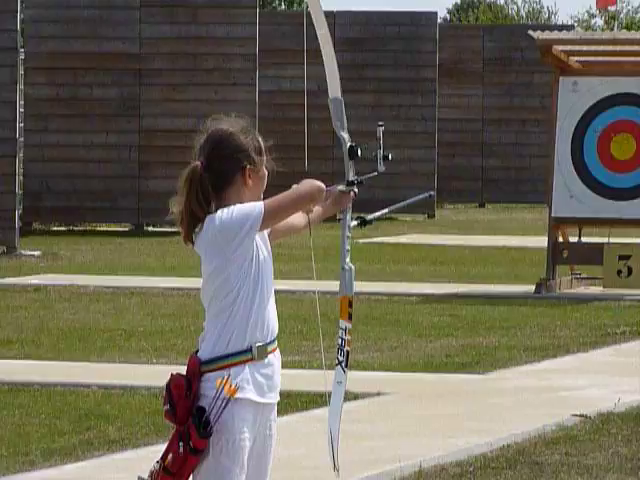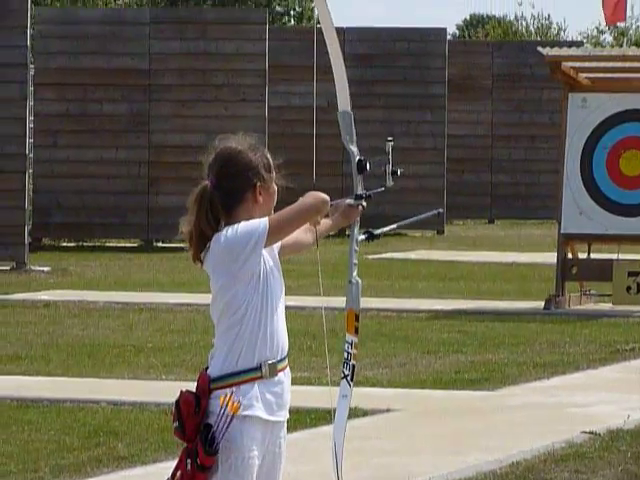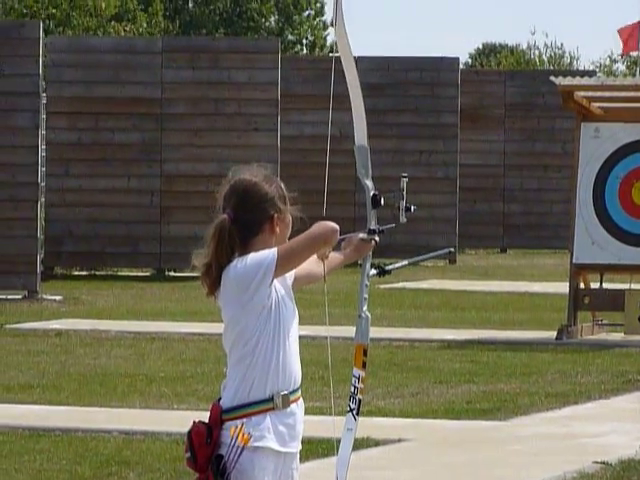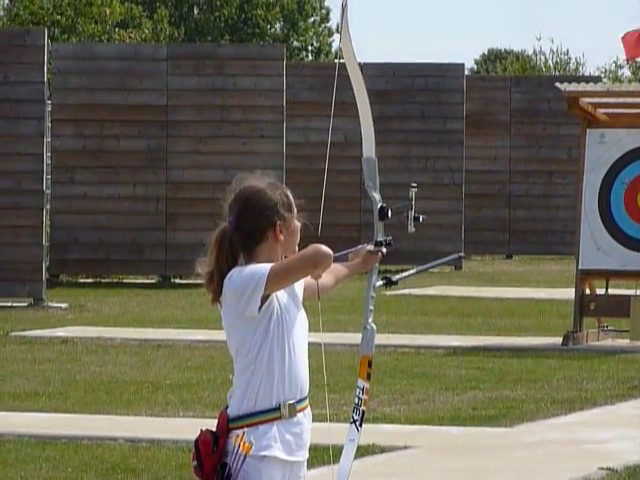
dt=0.5s
person 1, frame 1
left shoulder: (246, 224)
right shoulder: (226, 225)
left elbow: (293, 221)
right elbow: (312, 191)
left wrist: (328, 208)
right wrist: (314, 198)
left hip: (259, 373)
right hip: (230, 380)
person 1, frame 2
left shoulder: (258, 242)
right shoulder: (232, 243)
left elbow: (303, 235)
right elbow: (317, 202)
left wrist: (336, 221)
right wrist: (319, 211)
left hip: (270, 392)
right hip: (239, 400)
person 1, frame 3
left shoulder: (271, 273)
right shoulder: (245, 273)
left elbow: (312, 268)
right elbow: (327, 231)
left wrist: (348, 254)
right wrist: (323, 246)
left hip: (283, 425)
right hip: (252, 432)
person 1, frame 4
left shoulder: (285, 283)
right shoulder: (243, 282)
left elbow: (322, 276)
right elbow: (320, 256)
left wrist: (356, 265)
right wrist: (315, 263)
left hip: (291, 434)
right hip: (259, 442)
